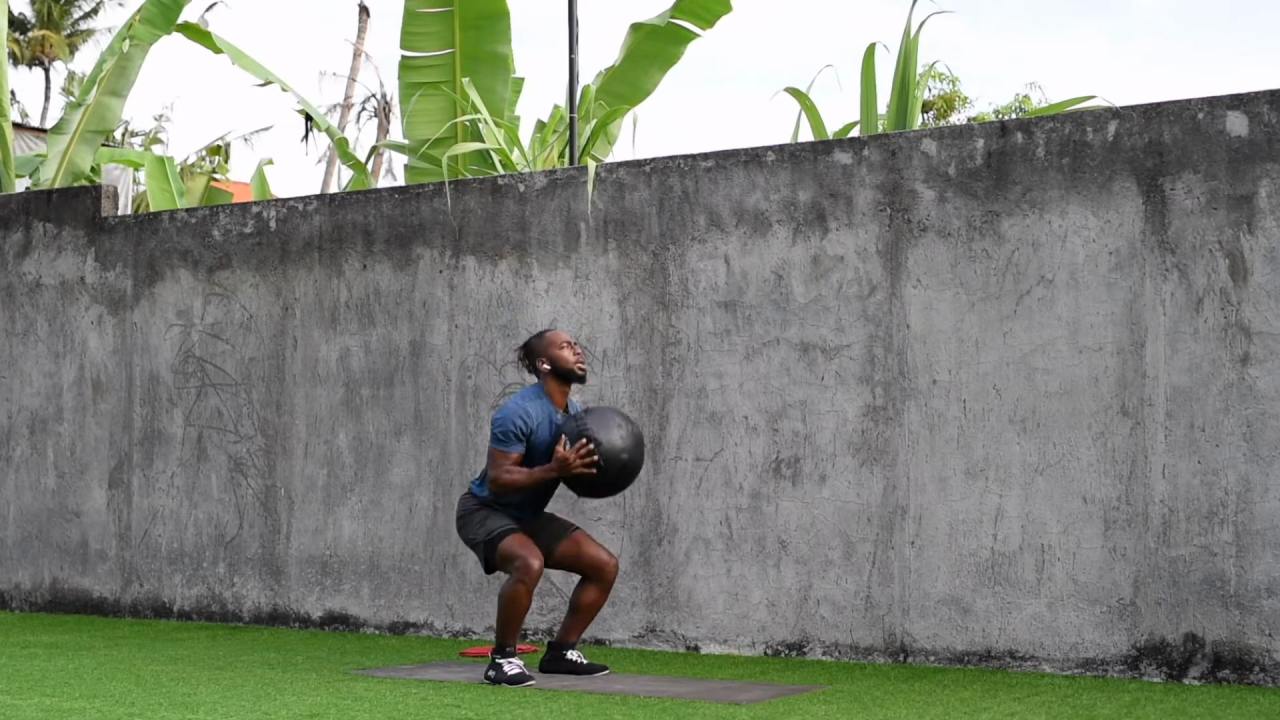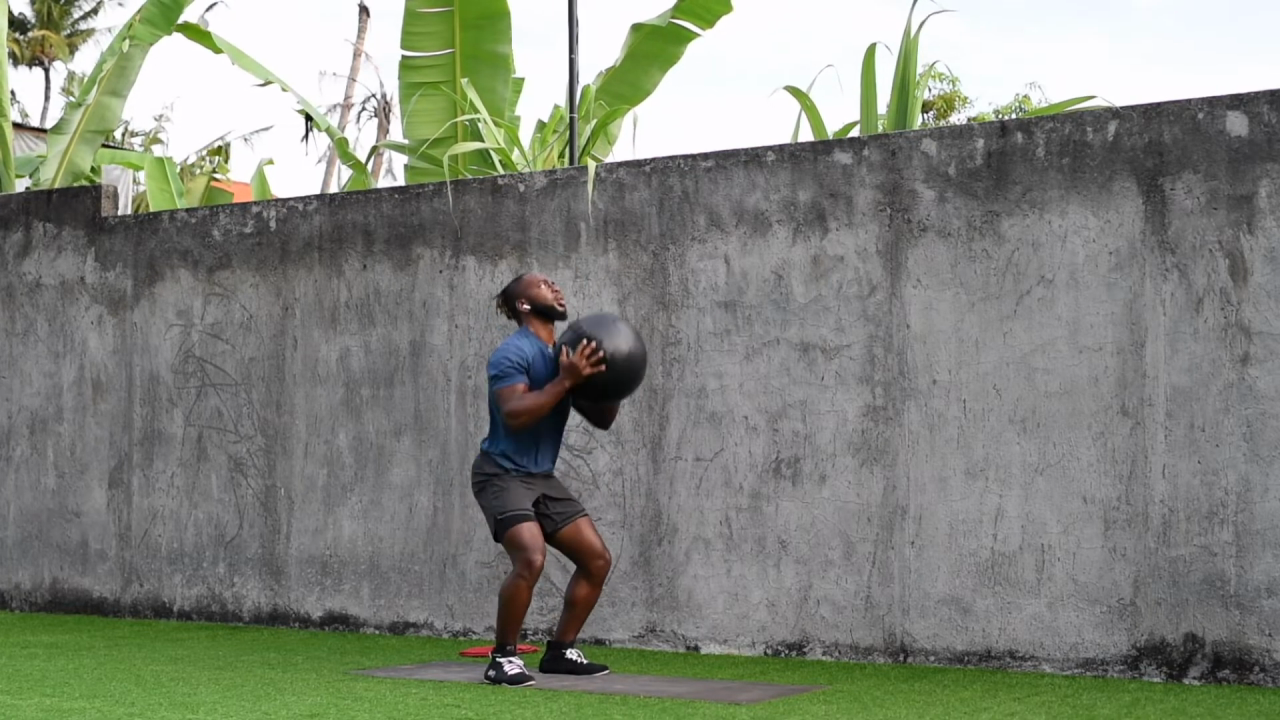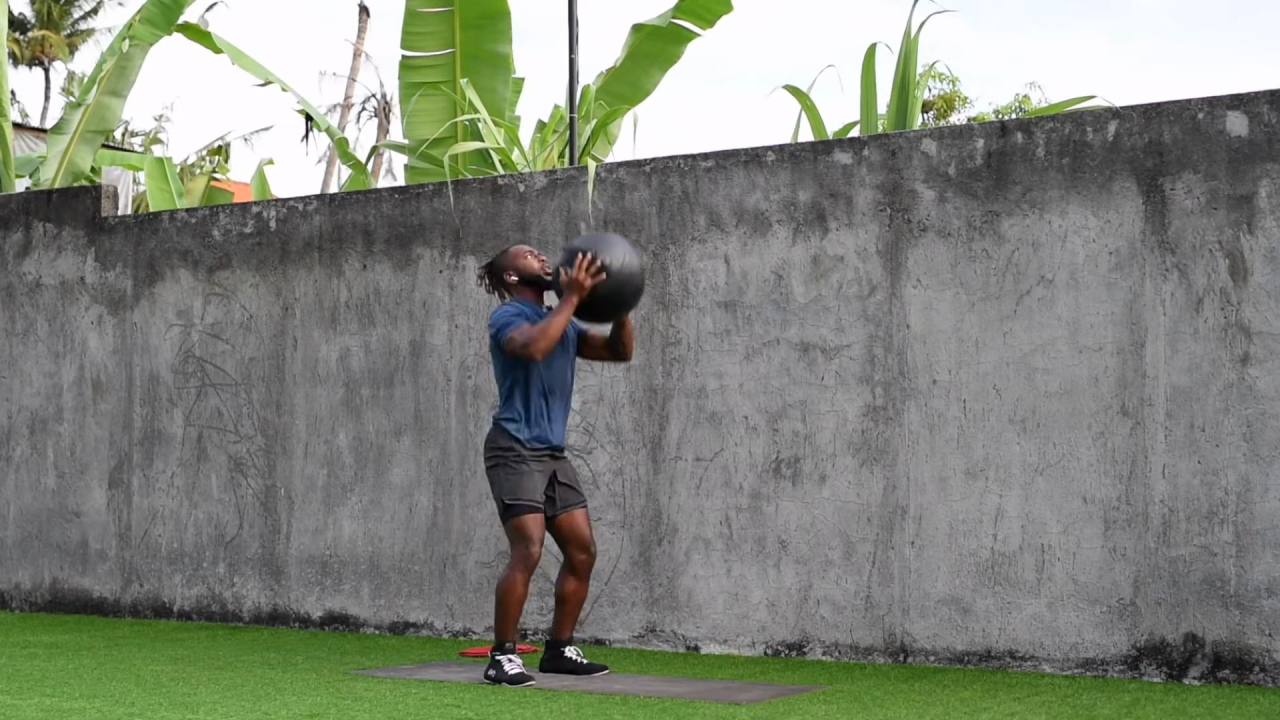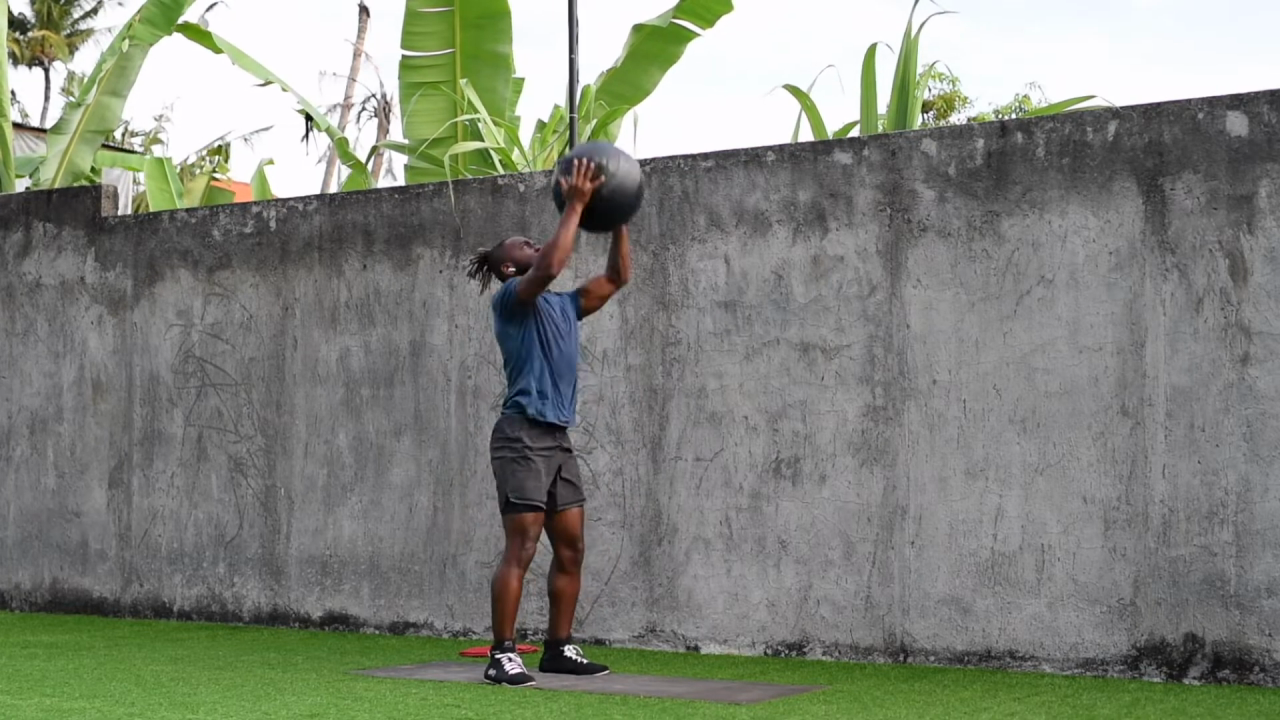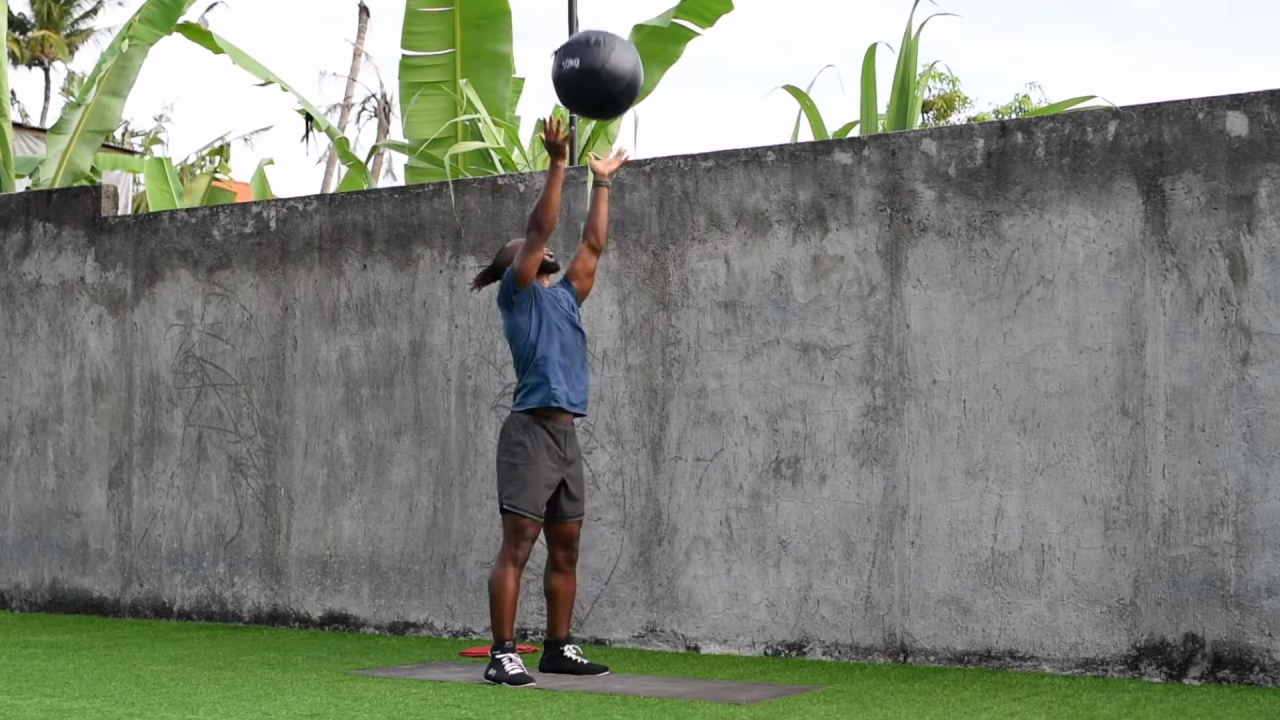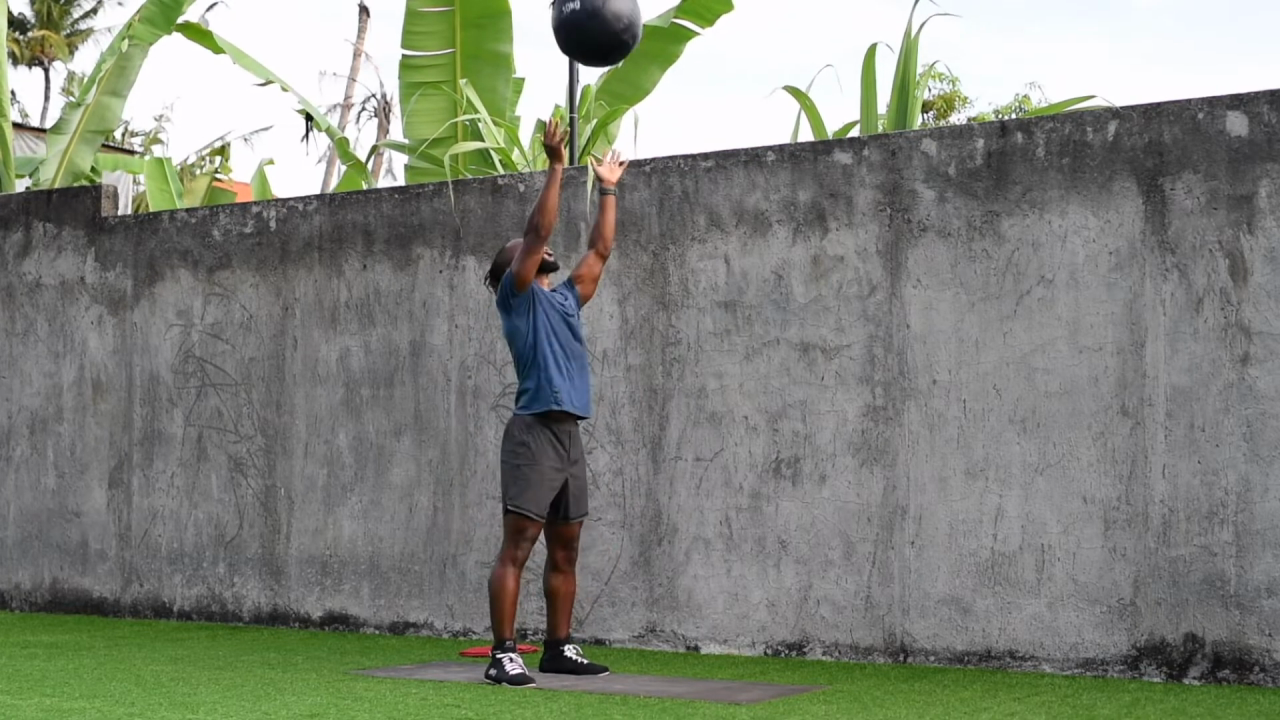
dt=0.1s
person 1, frame 1
left shoulder: (574, 414)
right shoulder: (519, 411)
left elbow: (580, 476)
right elbow: (497, 479)
left wrist: (596, 469)
right wrist: (554, 469)
left hip: (527, 515)
right hip: (484, 512)
left knee: (605, 565)
right knee: (529, 563)
left ankle: (561, 650)
right ankle: (503, 657)
person 1, frame 2
left shoulder: (564, 356)
right shoulder: (510, 353)
left elbow: (602, 419)
right elbow: (513, 416)
right wrist: (566, 383)
left hip: (543, 477)
right hip: (502, 474)
left knee: (597, 557)
right knee: (531, 557)
left ankle: (560, 650)
right ankle: (503, 657)
person 1, frame 3
left shoulder: (564, 324)
right shoulder: (508, 316)
left elbow: (621, 351)
right elbow: (534, 348)
right wrist: (573, 297)
left hip: (553, 456)
right hip: (513, 453)
left knee: (583, 550)
right knee: (528, 550)
left ankle: (560, 648)
right ankle: (503, 655)
person 1, frame 4
left shoulder: (563, 303)
right shoulder: (513, 297)
left elbow: (616, 279)
right elbow: (549, 266)
left wrist: (619, 223)
right wrist: (573, 206)
left hip: (558, 438)
right hip: (522, 436)
left knee: (571, 548)
right knee: (521, 547)
left ankle: (559, 648)
right ankle: (502, 654)
person 1, frame 5
left shoulder: (563, 297)
right shoulder: (517, 293)
left elbow: (592, 243)
right elbow: (539, 229)
left wrist: (602, 183)
right wrist: (557, 161)
left hip: (565, 436)
right hip: (532, 432)
left knee: (565, 554)
right knee: (517, 549)
left ankle: (559, 648)
right ankle: (502, 654)
person 1, frame 6
left shoulder: (565, 298)
right shoulder: (516, 296)
left elbow: (600, 249)
right elbow: (538, 232)
left wrist: (607, 189)
right wrist: (554, 164)
left hip: (569, 434)
right hip: (534, 433)
left knee: (564, 552)
right knee: (516, 549)
left ankle: (559, 649)
right ankle: (503, 655)
